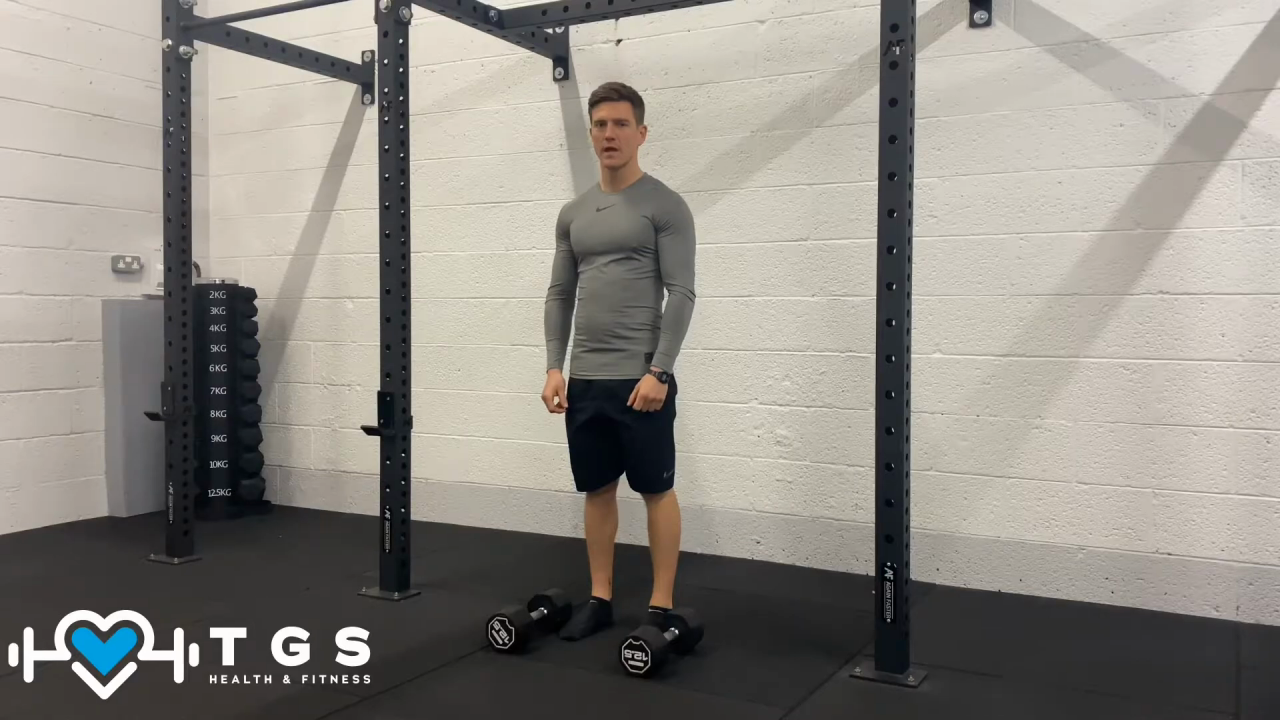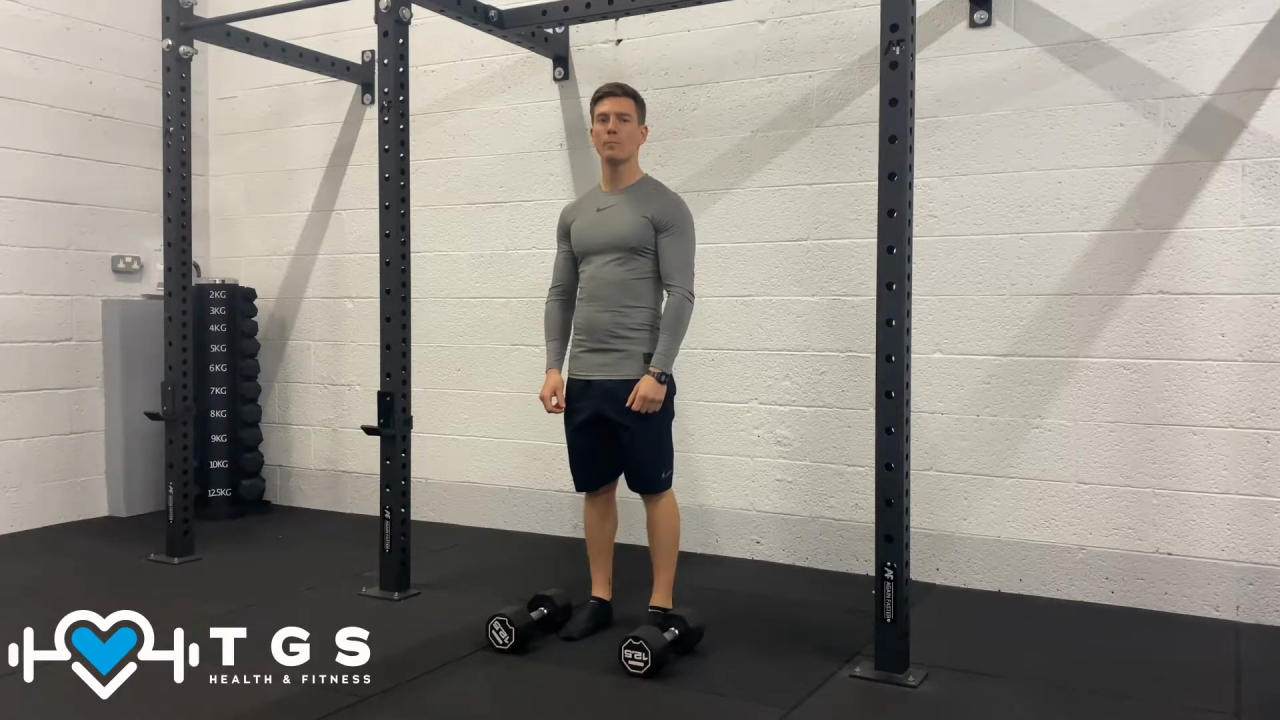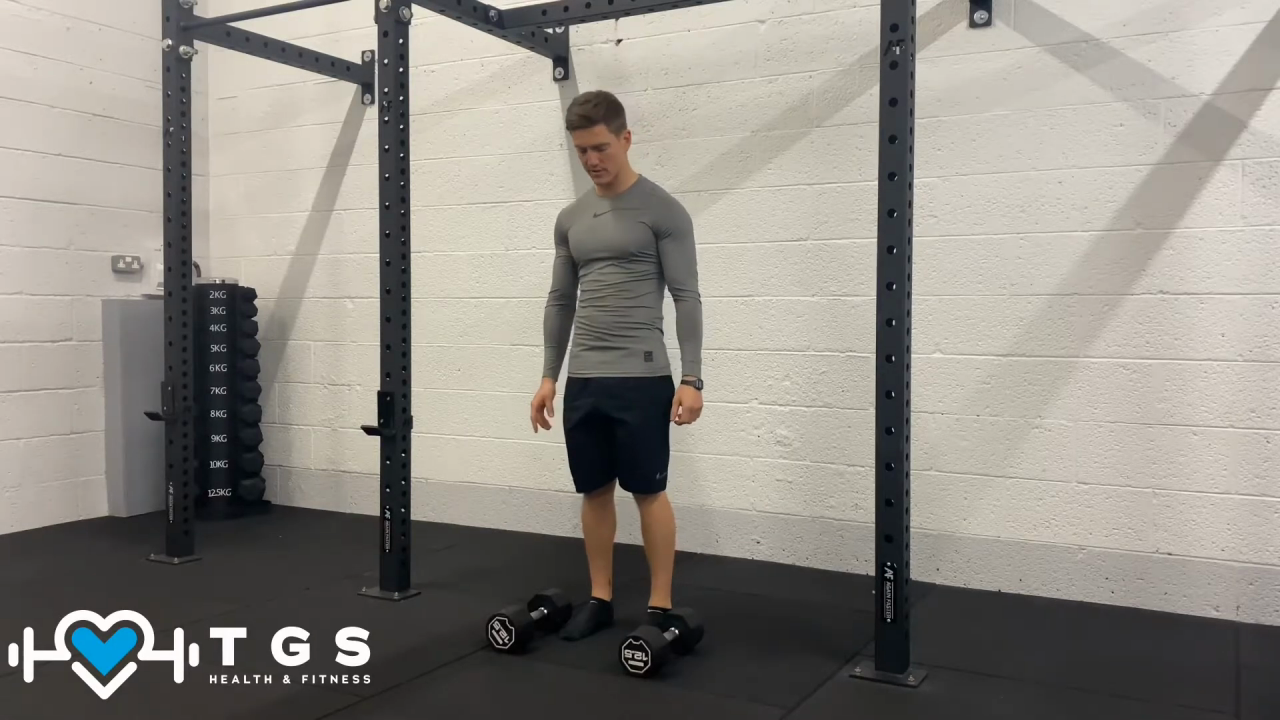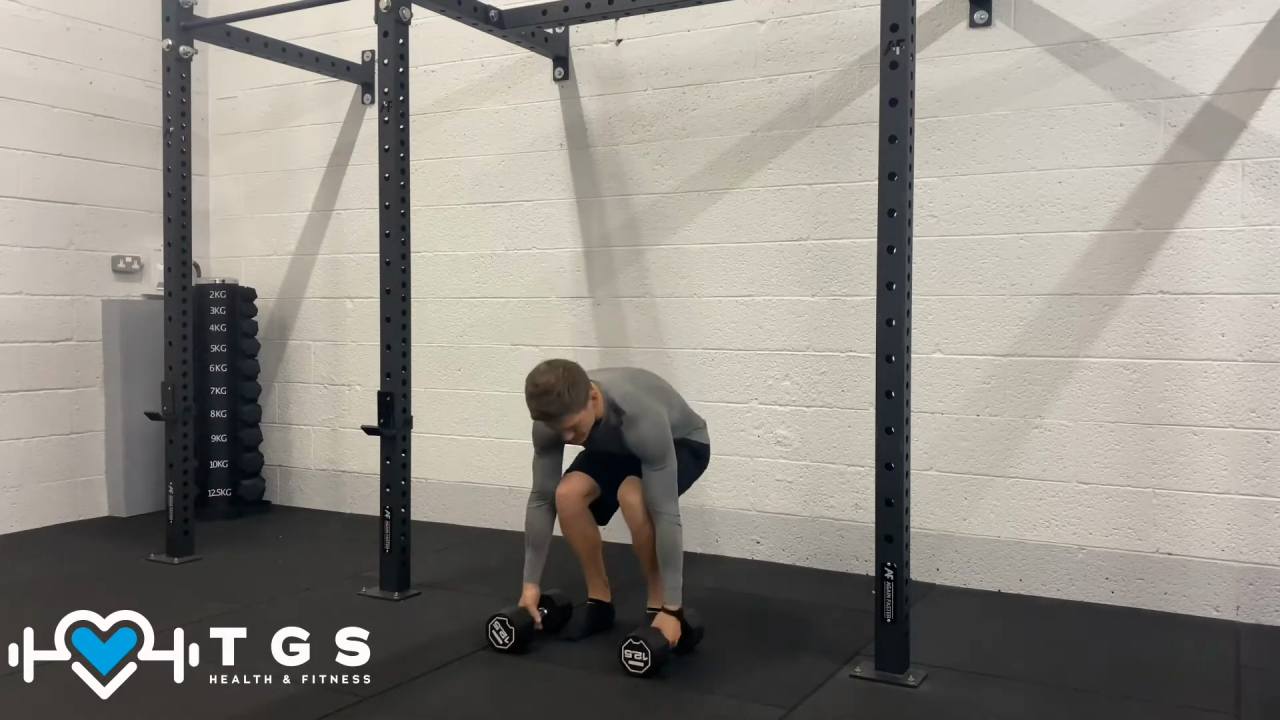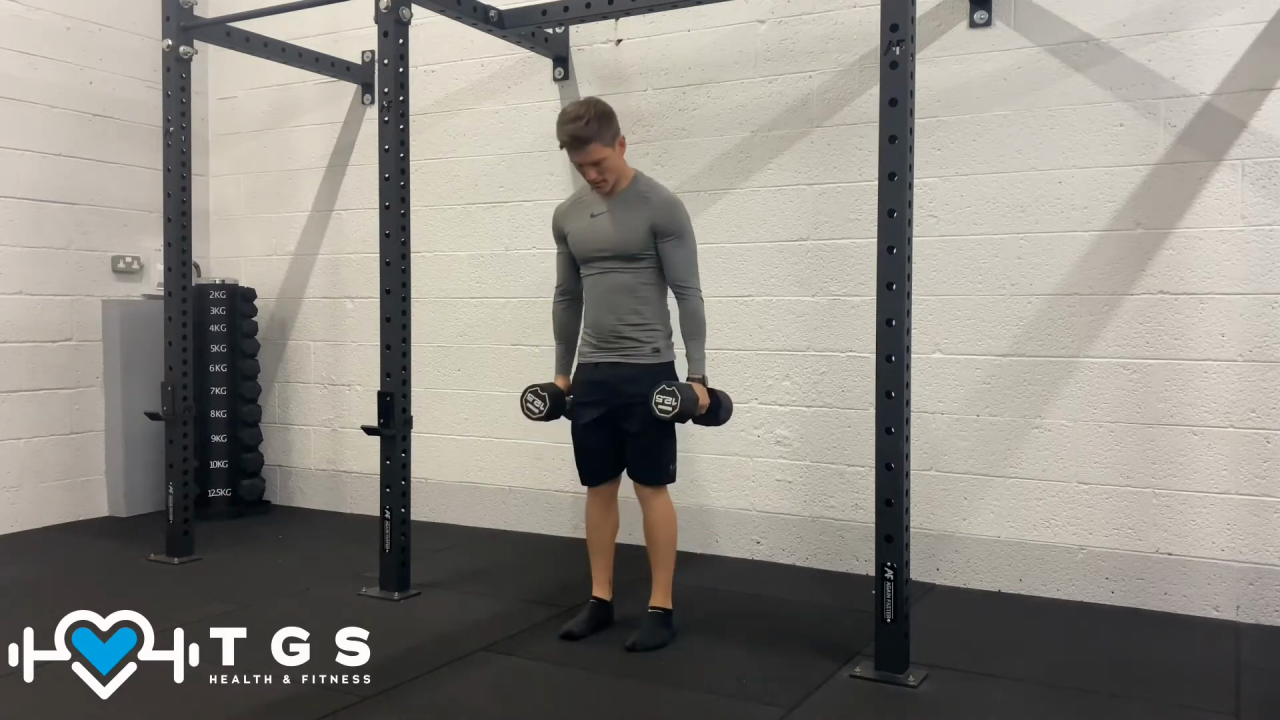
dt=1s
person 1, frame 1
left shoulder: (664, 206)
right shoulder: (573, 213)
left elbow: (681, 294)
right elbow: (559, 294)
left wrist: (658, 370)
right wrist: (554, 366)
left hip: (641, 377)
right hip: (585, 378)
left knee: (656, 489)
right knee: (597, 489)
left ankle: (662, 606)
right ankle: (600, 598)
person 1, frame 2
left shoulder: (664, 206)
right shoulder: (574, 213)
left elbow: (680, 295)
right elbow: (560, 294)
left wrist: (657, 371)
right wrist: (554, 366)
left hip: (640, 378)
right hip: (584, 379)
left knee: (655, 489)
right knee: (596, 489)
left ankle: (661, 606)
right ankle: (600, 598)
person 1, frame 3
left shoulder: (662, 209)
right shoulder: (570, 218)
left elbow: (686, 297)
right elbow: (560, 301)
left wrist: (691, 378)
right wrist: (549, 375)
left hip: (641, 376)
right hip: (583, 378)
left knee: (648, 491)
right knee: (594, 491)
left ankle: (660, 606)
right ankle: (600, 599)
person 1, frame 4
left shoulder: (642, 419)
right shoulder: (552, 420)
left elbow: (665, 515)
right elbow: (541, 499)
left wrist: (671, 609)
right wrist: (531, 583)
left hip: (681, 443)
left knee: (633, 497)
right knee: (568, 494)
left ankle: (658, 607)
right ankle: (599, 601)
person 1, frame 5
left shoulder: (660, 206)
right shoulder: (567, 214)
left elbow: (688, 293)
left wrist: (696, 376)
right wrist: (562, 371)
left hip: (648, 371)
right hip: (593, 372)
left knee: (650, 487)
right knee: (599, 488)
left ankle: (661, 607)
right ankle: (600, 599)
